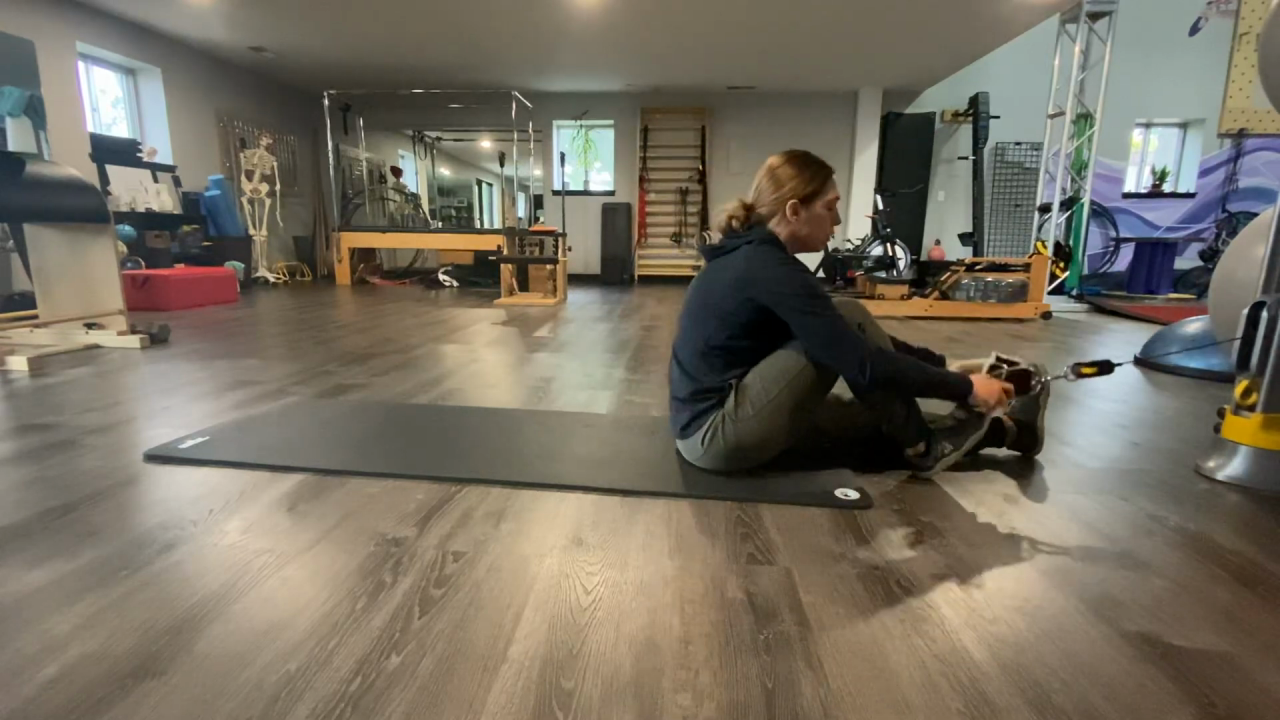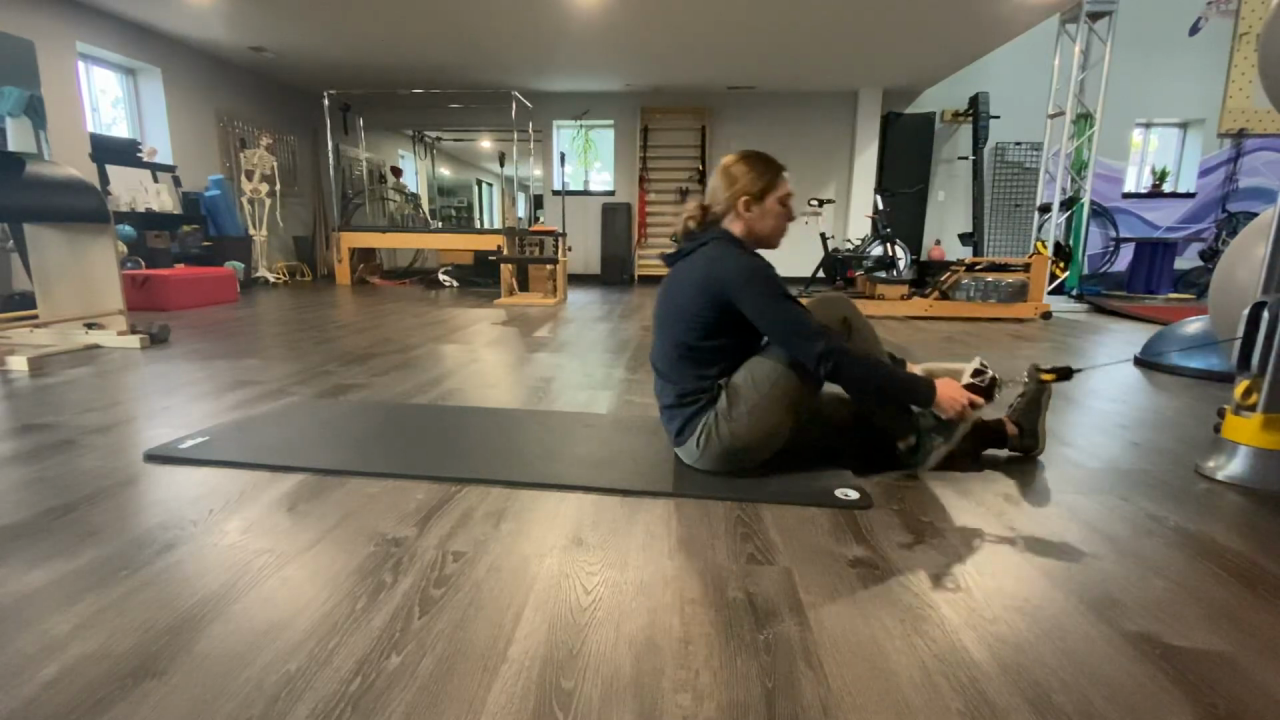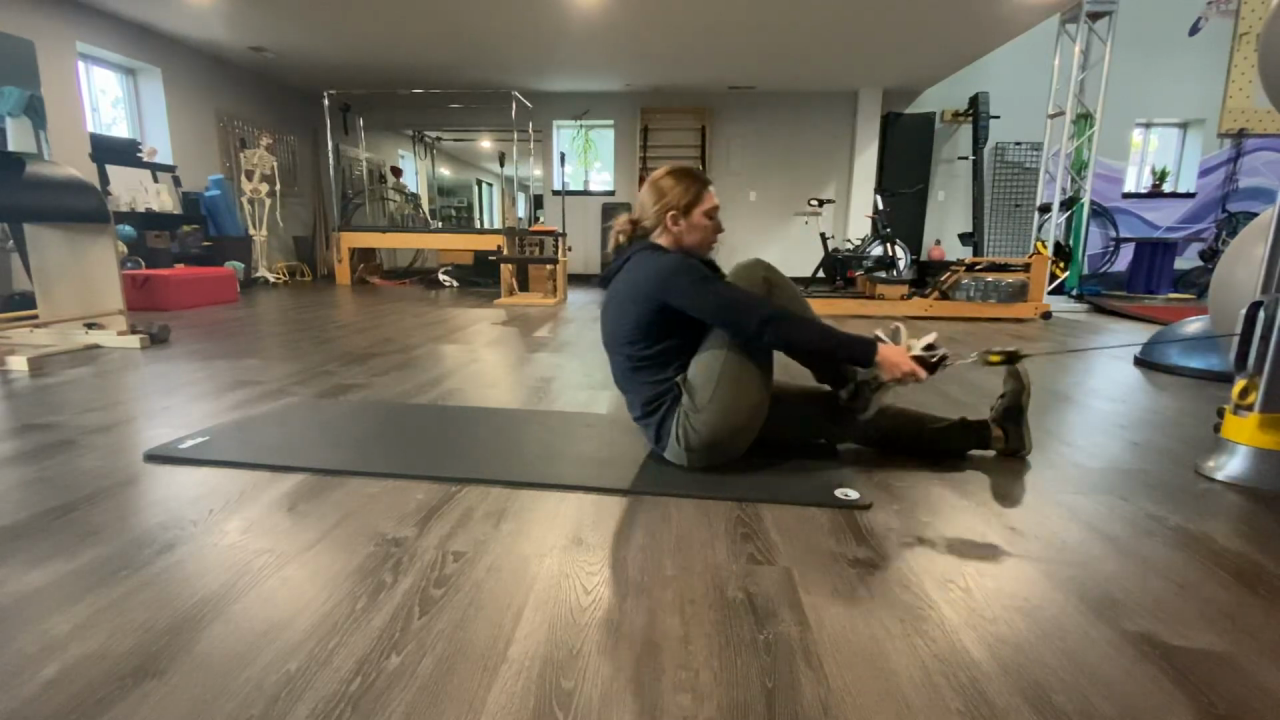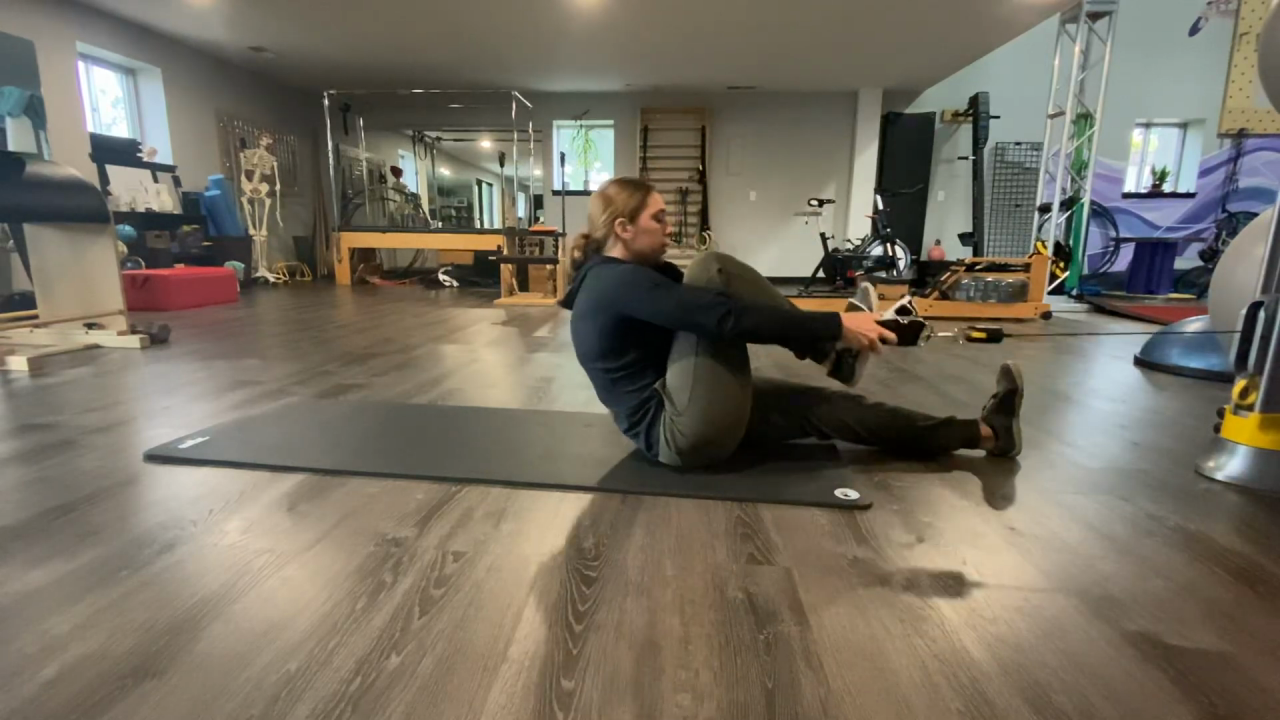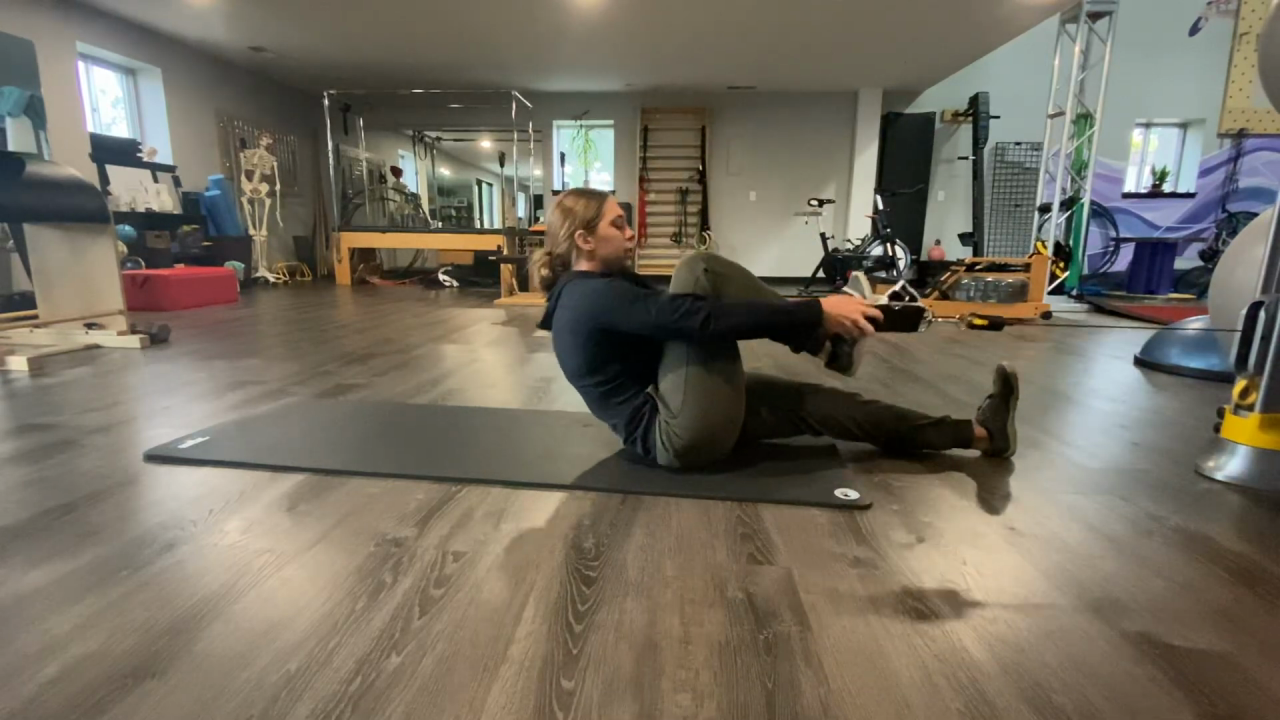
dt=0.4s
person 1, frame 1
left shoulder: (752, 255)
right shoulder: (772, 271)
right elbow: (864, 363)
left wrist: (944, 366)
right wrist: (965, 387)
left hip: (712, 421)
right hip: (719, 435)
right knee: (848, 318)
left ankle: (1004, 431)
right ankle: (922, 446)
person 1, frame 2
left shoulder: (715, 256)
right shoulder: (733, 267)
left elbow: (802, 341)
right elbow: (822, 354)
left wrist: (901, 371)
right wrist: (925, 393)
left hip: (706, 421)
right hip: (715, 436)
left knee: (864, 413)
right knee: (833, 313)
left ankle: (1006, 432)
right ankle: (914, 441)
person 1, frame 3
left shoulder: (651, 266)
right shoulder: (668, 272)
left elbow: (746, 316)
right elbow: (768, 322)
right wrist: (872, 353)
left hip: (687, 420)
right hip: (694, 431)
left knee: (834, 408)
right knee: (756, 278)
left ankle: (990, 434)
right ankle: (853, 385)
person 1, frame 4
left shoulder: (623, 275)
right shoulder: (622, 282)
left elbow: (705, 310)
right elbow: (724, 317)
right wrist: (834, 326)
left hip: (679, 419)
right hip: (682, 435)
left knee: (819, 405)
right knee: (714, 270)
left ankle: (982, 433)
right ankle: (828, 353)
person 1, frame 5
left shoulder: (600, 286)
right shoulder: (596, 297)
left elbow: (682, 315)
right elbow: (702, 318)
left wrist: (798, 325)
right wrist: (815, 313)
left hip: (676, 420)
right hip: (680, 436)
left knee: (813, 402)
right knee: (700, 269)
left ankle: (976, 434)
right ankle: (822, 345)
